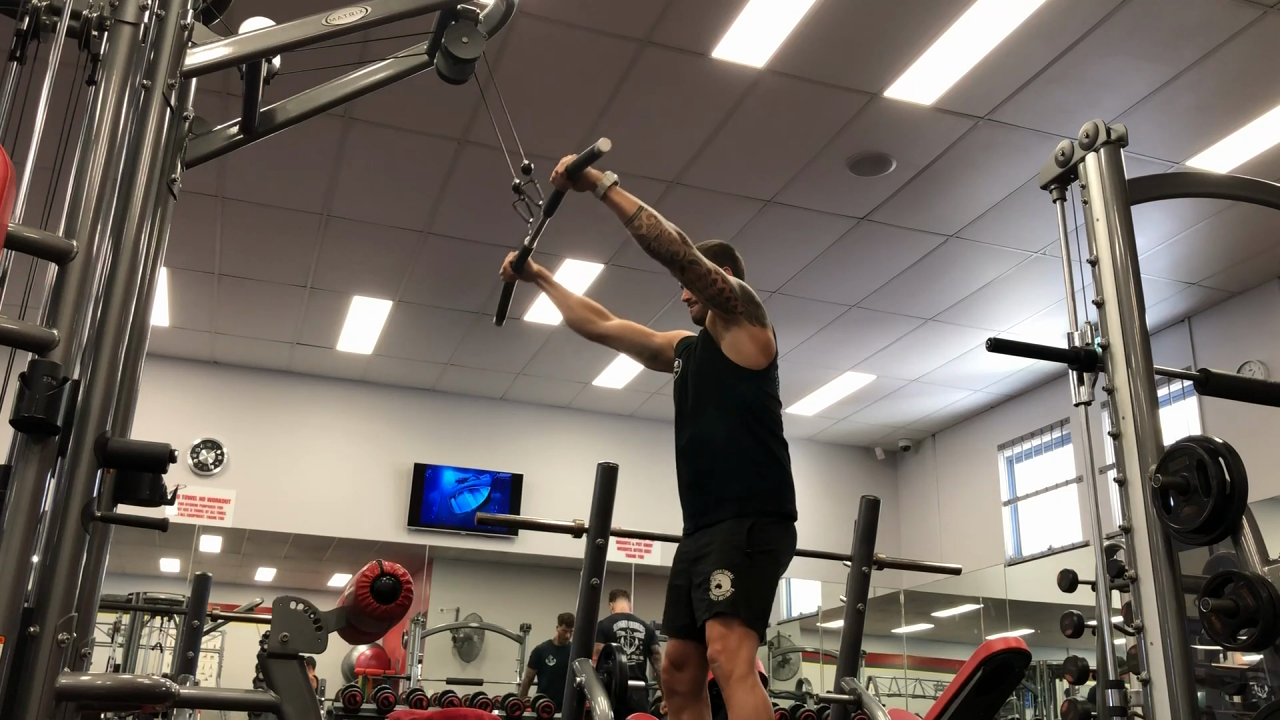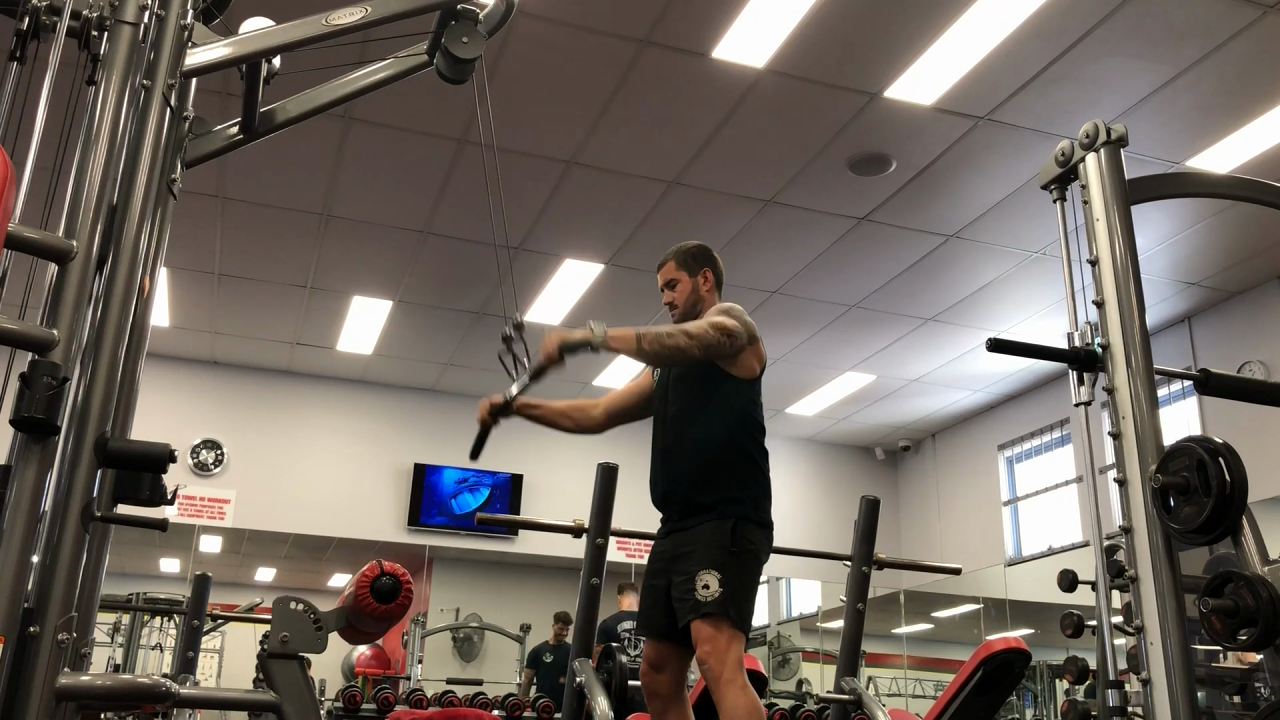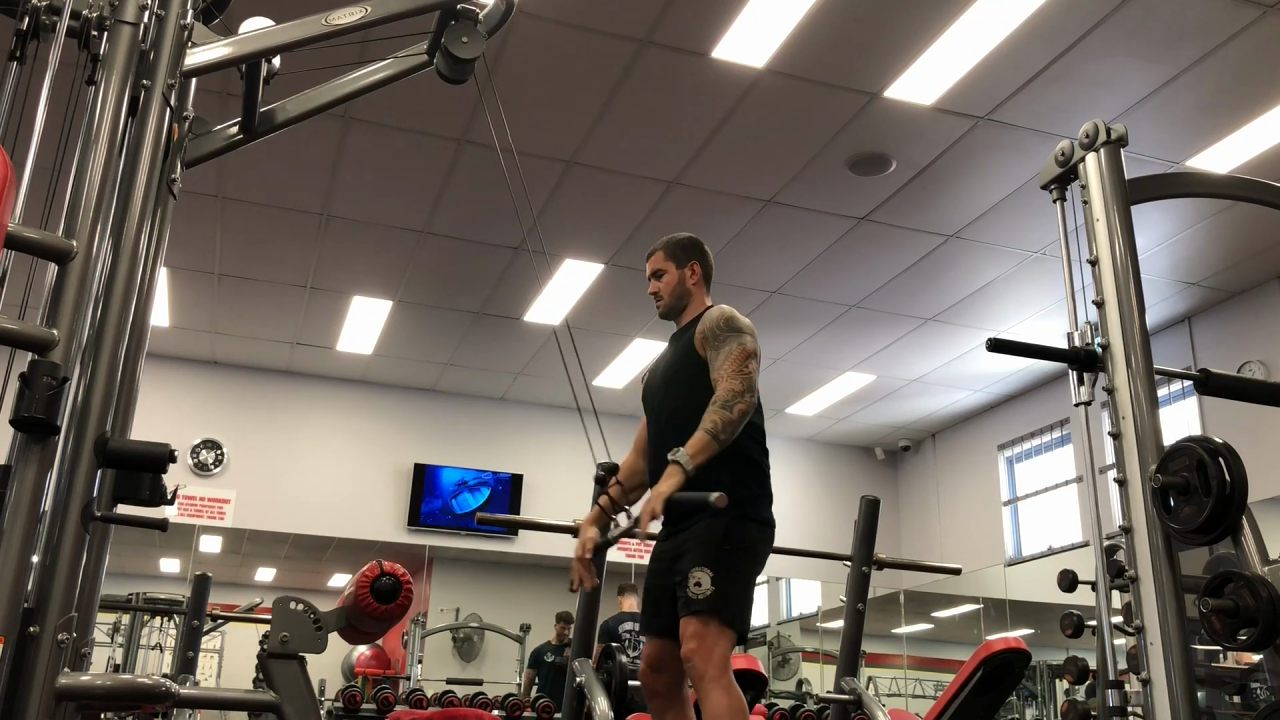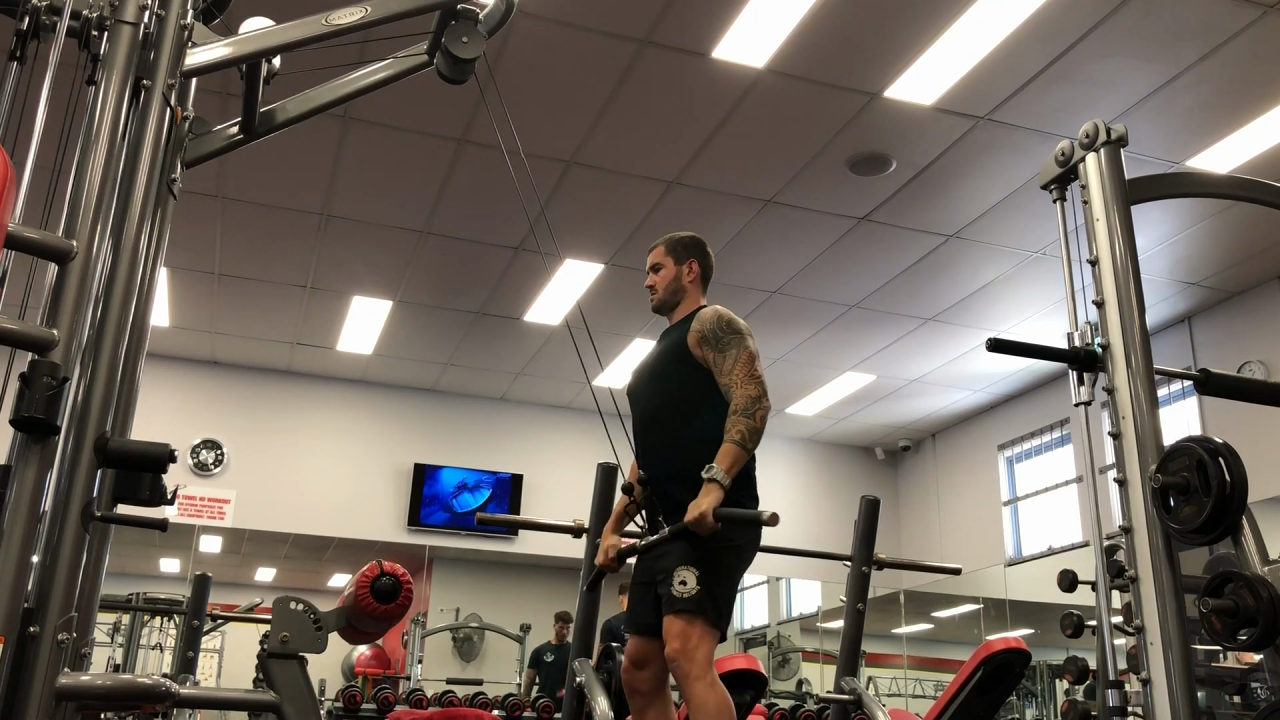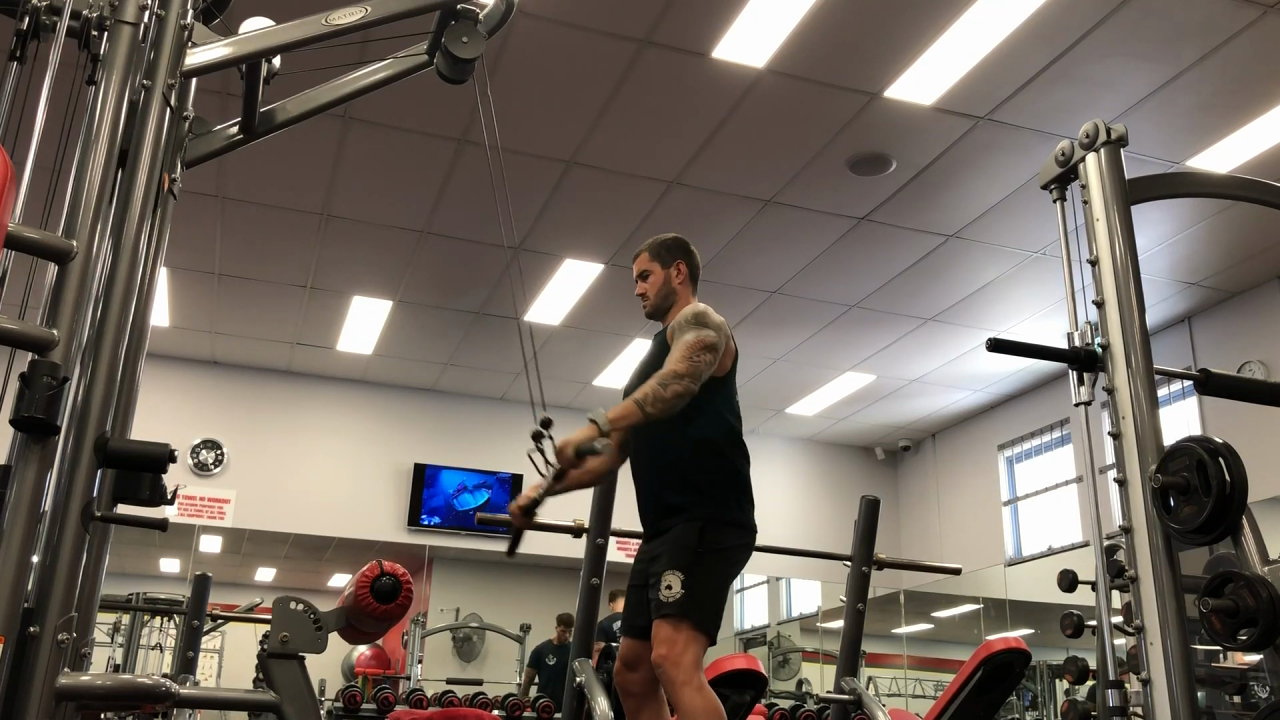
dt=0.5s
person 1, frame 1
left shoulder: (743, 317)
right shoulder: (684, 349)
left elbow: (677, 251)
right elbow: (603, 327)
left wrist: (601, 183)
right wrist: (541, 279)
left hip: (749, 522)
right hip: (702, 529)
left knee: (729, 657)
right knee: (679, 674)
person 1, frame 2
left shoulder: (728, 322)
right shoulder: (664, 370)
left elbow: (675, 341)
right elbow: (598, 416)
left wrist: (589, 335)
right wrist: (519, 406)
left hip: (726, 523)
right hip: (677, 529)
left knee: (718, 658)
right knee: (659, 676)
person 1, frame 3
left shoulder: (723, 324)
right shoulder: (662, 366)
left elbow: (737, 397)
right elbow: (640, 459)
left wrist: (677, 470)
right wrist: (596, 518)
left hip: (728, 519)
right hip: (679, 527)
left knee: (703, 657)
right knee: (658, 673)
person 1, frame 4
left shoulder: (714, 324)
right shoulder: (660, 355)
left elbow: (752, 400)
left wrist: (714, 483)
right wrist: (614, 525)
left hip: (714, 521)
right hip: (669, 529)
left knee: (686, 654)
right knee: (640, 671)
person 1, frame 5
left shoulder: (698, 322)
right shoulder: (659, 352)
left elbow: (680, 382)
right elbow: (610, 455)
left wrist: (593, 427)
right wrist: (545, 489)
left hip: (706, 521)
right hip: (665, 529)
left knee: (674, 661)
right knee: (633, 671)
